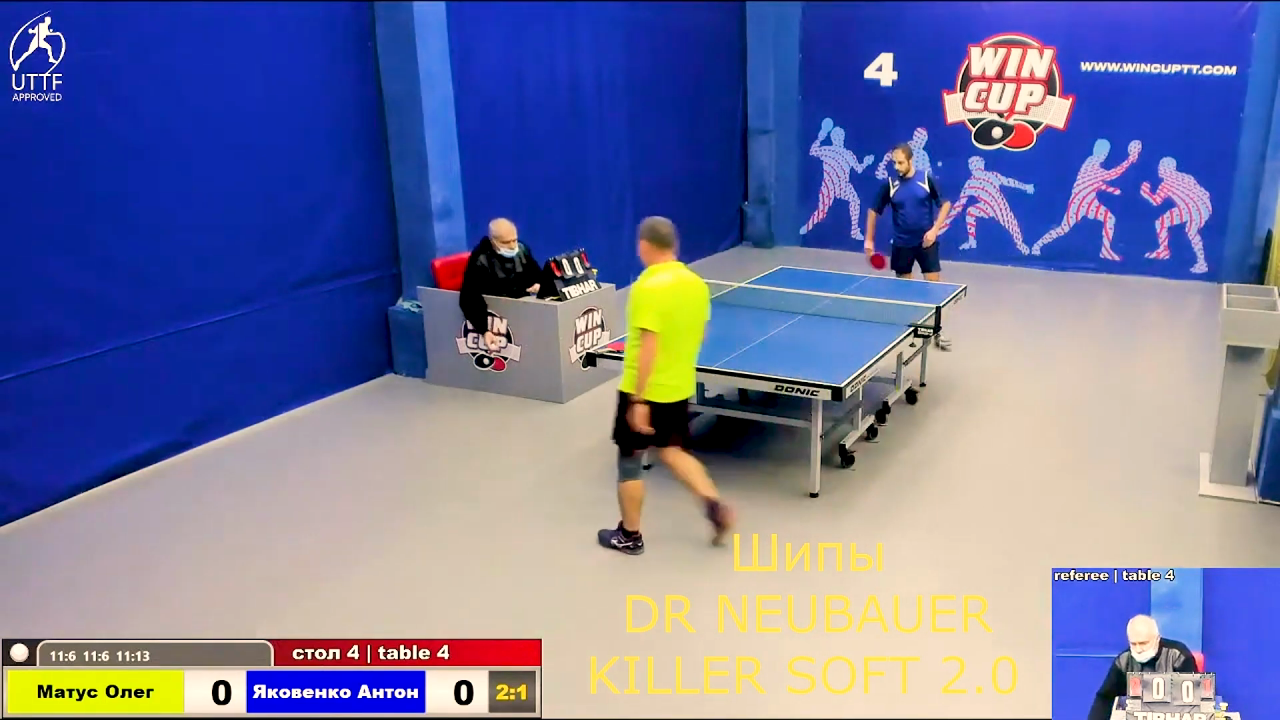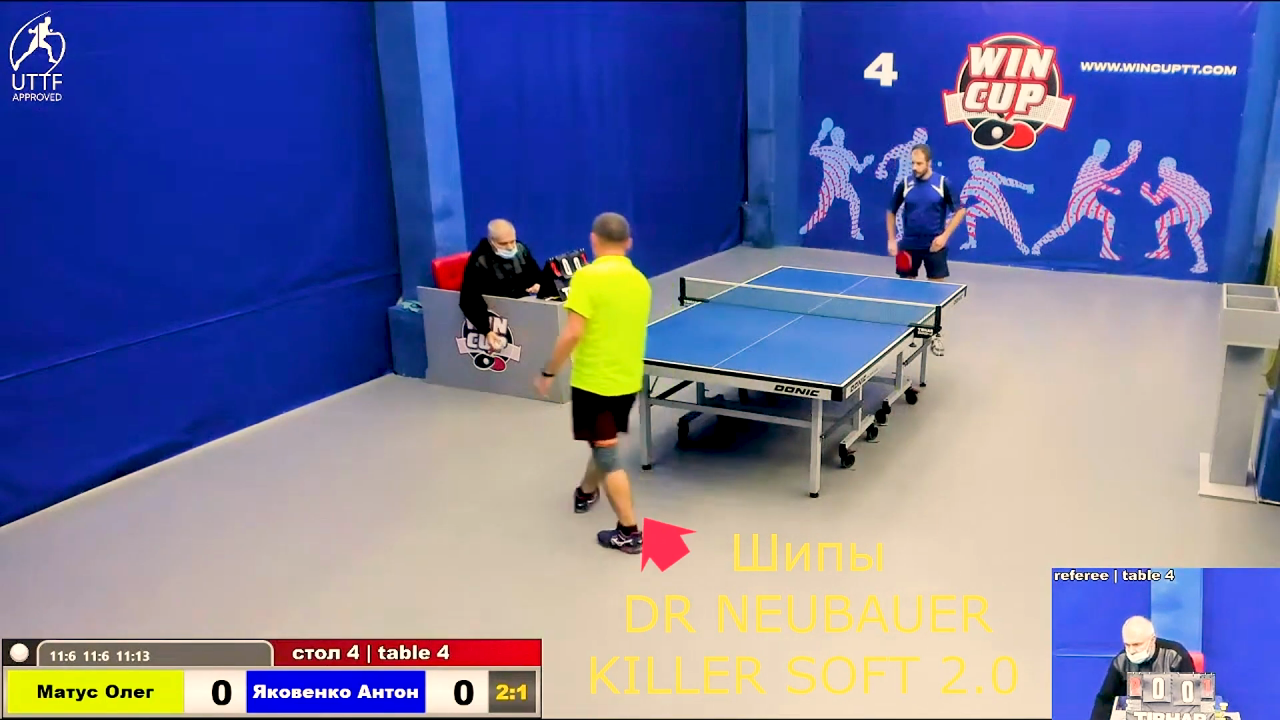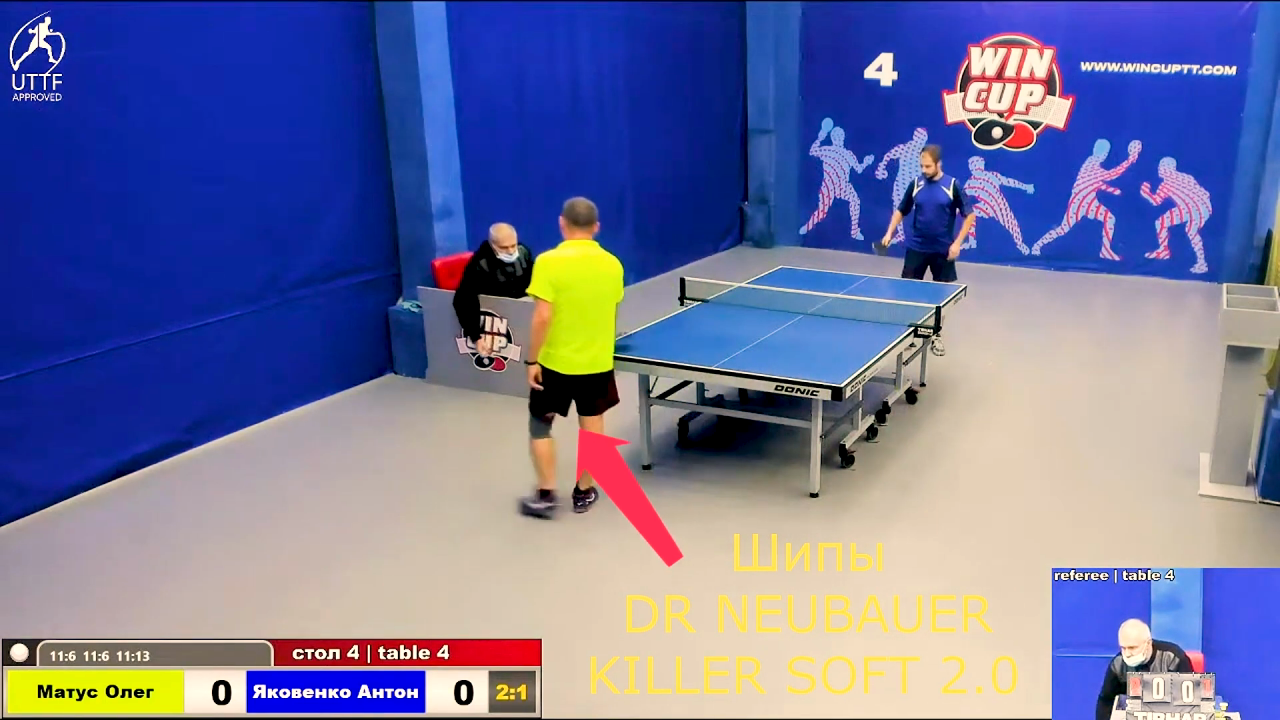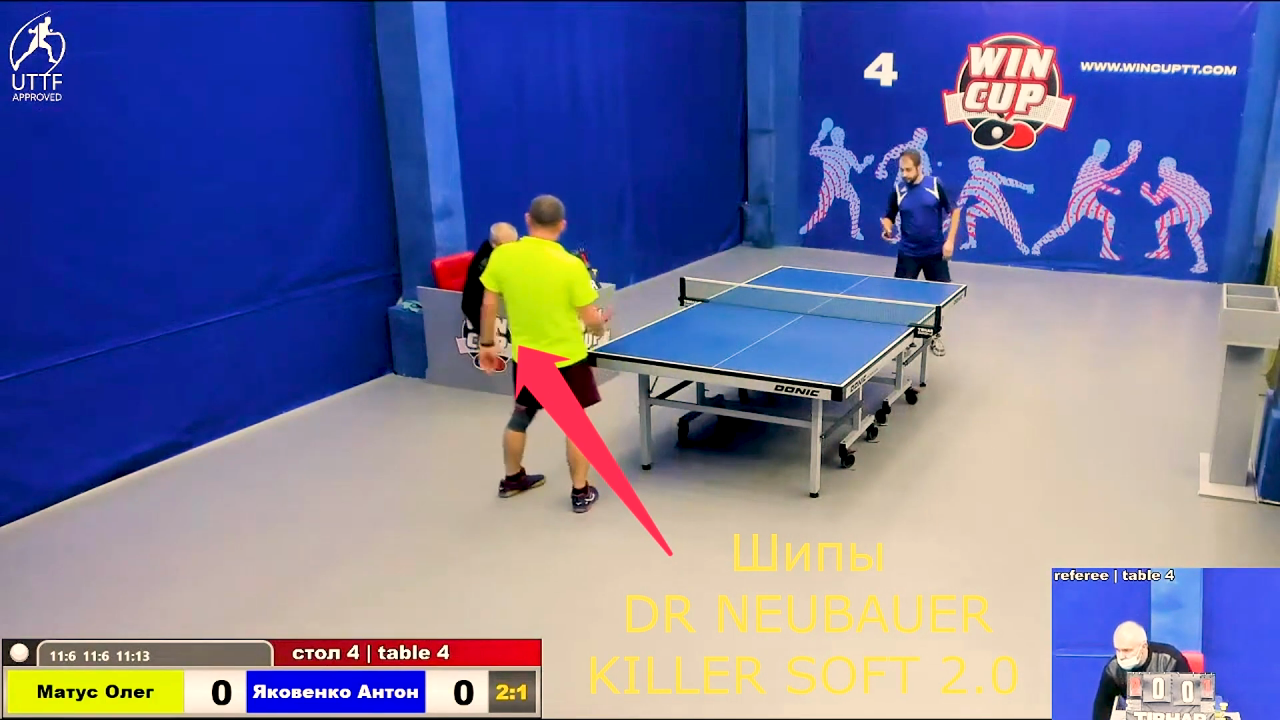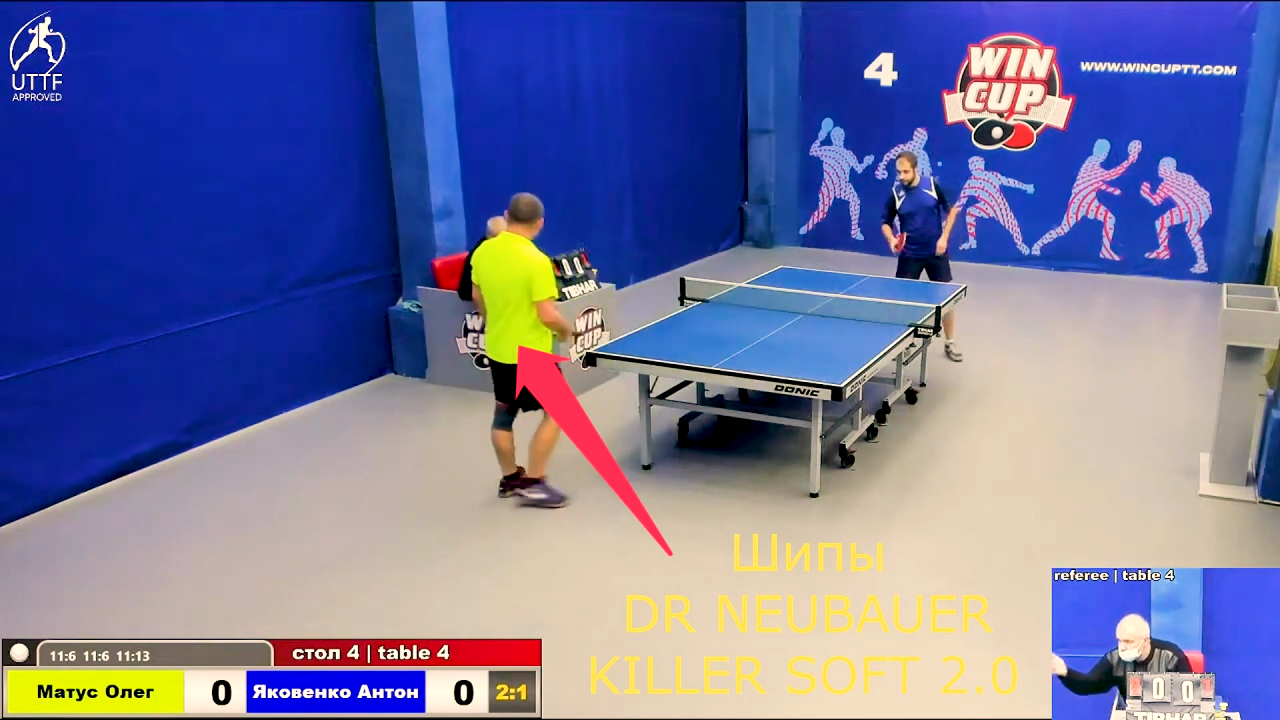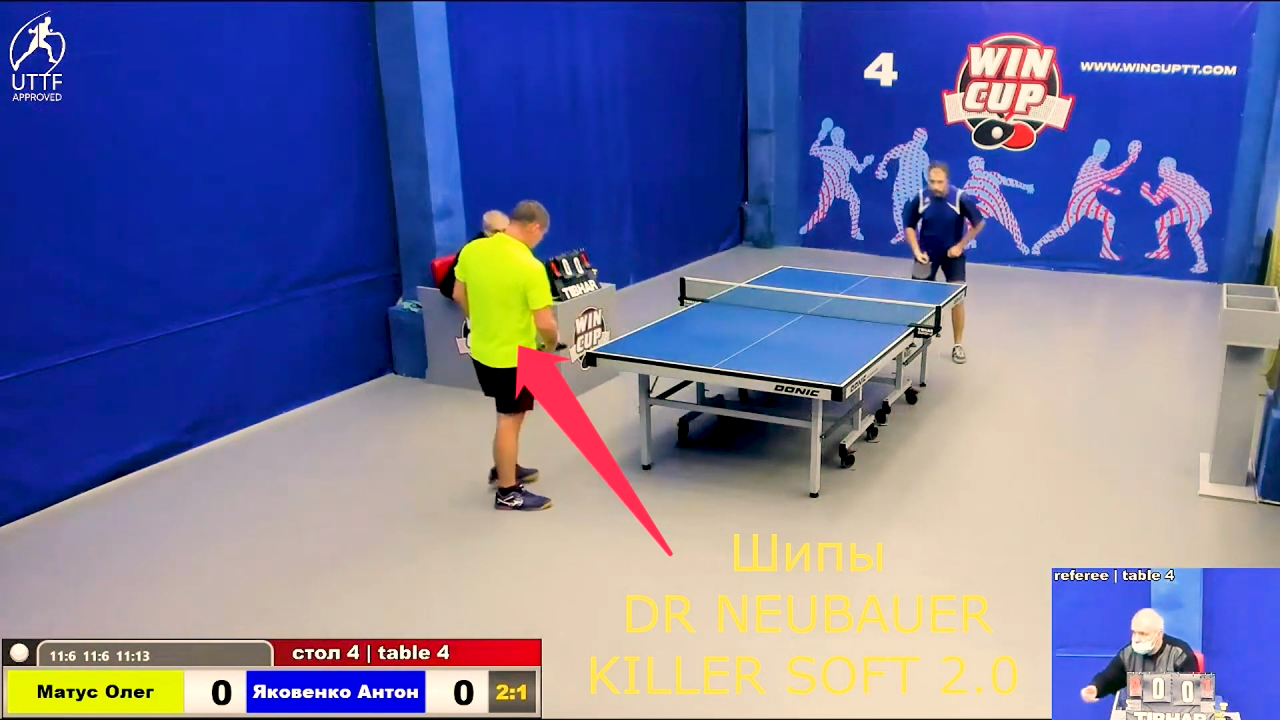
dt=0.4s
person 1, frame 1
left shoulder: (648, 287)
right shoulder: (696, 284)
left elbow: (648, 348)
right elbow: (698, 333)
left wrist: (638, 401)
left hip: (647, 390)
right hip: (681, 388)
left knee: (630, 460)
right knee: (672, 452)
left ankle: (629, 535)
right ankle: (715, 504)
person 1, frame 2
left shoulder: (588, 276)
right shoulder: (640, 282)
left elbow: (573, 333)
left wrist: (548, 373)
left hip: (594, 381)
right hip: (629, 381)
left knee: (607, 454)
right knee: (605, 444)
left ankle: (629, 531)
right ankle: (587, 492)
person 1, frame 3
left shoulder: (550, 261)
right shoulder: (613, 264)
left elbow: (542, 317)
left wrist: (532, 361)
left hip: (557, 363)
right hip: (599, 363)
left knee: (540, 423)
right knee: (592, 427)
left ankle: (546, 495)
right ankle: (585, 492)
person 1, frame 4
left shoulder: (503, 256)
right shoulder: (570, 265)
left elbow: (488, 305)
right elbow: (592, 320)
left wrist: (487, 344)
right wrist: (601, 324)
right hip: (567, 359)
left knee: (520, 418)
left ankle: (512, 479)
right ankle: (581, 492)
person 1, frame 5
left shoulder: (483, 252)
right shoulder: (536, 261)
right elbow: (548, 315)
right wrist: (566, 331)
left hip: (498, 351)
left knee: (503, 414)
right knee: (555, 415)
left ankle: (510, 478)
right ankle: (532, 483)
person 1, frame 6
left shoulder: (472, 250)
right shoulder: (530, 267)
left elbow: (459, 295)
right elbow: (545, 323)
right wrist: (551, 341)
left hip: (482, 352)
right hip: (513, 357)
left knee: (506, 415)
right knee: (510, 421)
left ankle: (504, 470)
right ankle: (507, 492)
person 2, frame 1
left shoulder: (927, 178)
right shoulder: (889, 184)
left elbow: (945, 204)
right elbow: (874, 211)
left wrist: (935, 229)
right wrist: (869, 239)
left hip: (926, 241)
right hip: (902, 244)
left knee: (933, 285)
person 2, frame 2
left shoulder: (942, 183)
right shoulder: (905, 184)
left elbow: (960, 211)
right elbow: (891, 211)
left wrist: (945, 235)
right wrist: (892, 240)
left hip: (934, 245)
right hip: (909, 245)
left ankle: (935, 335)
person 2, frame 3
left shoulder: (953, 185)
right shoulder: (916, 184)
left elbow: (969, 216)
right elbow: (901, 211)
left wrist: (958, 243)
right wrist: (889, 233)
left hip: (942, 250)
right hip: (916, 247)
left ankle: (936, 336)
person 2, frame 4
left shoulder: (935, 185)
right shoulder: (898, 190)
left elbow: (954, 212)
right elbow: (888, 216)
left wrist: (950, 241)
right wrist: (887, 229)
left hip: (935, 251)
right hip: (908, 252)
left ankle: (935, 336)
person 2, frame 5
left shoulder: (932, 185)
right shoulder: (895, 193)
left elbow: (951, 210)
right elbow: (886, 223)
left wrist: (944, 237)
right wrist: (892, 239)
left hip: (936, 251)
right hip: (910, 254)
left ankle: (950, 342)
person 2, frame 6
left shoulder: (960, 198)
right shoulder: (921, 198)
left elbow: (979, 224)
right elbow: (909, 226)
left wrist: (961, 245)
right wrist: (917, 251)
left hip: (952, 253)
right hip: (927, 254)
left ankle: (958, 345)
